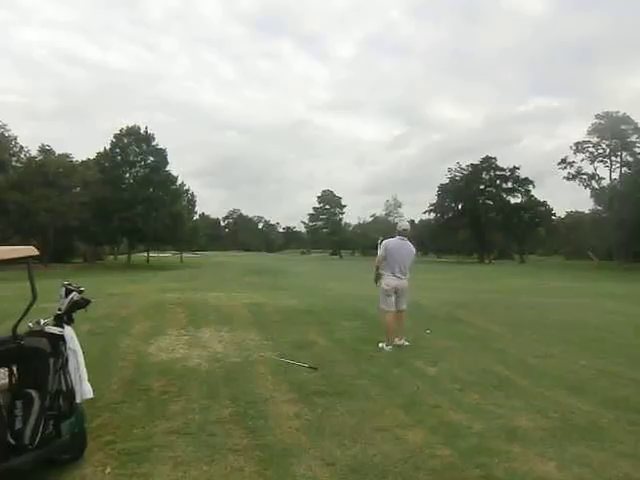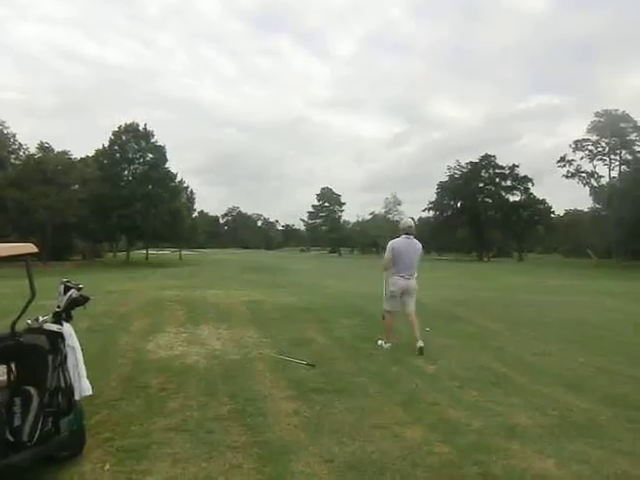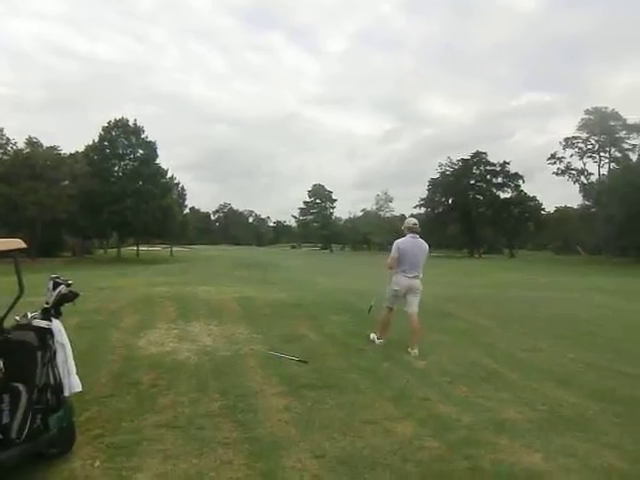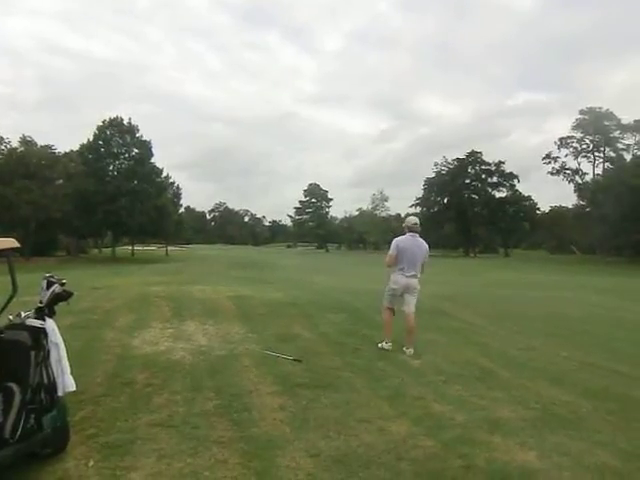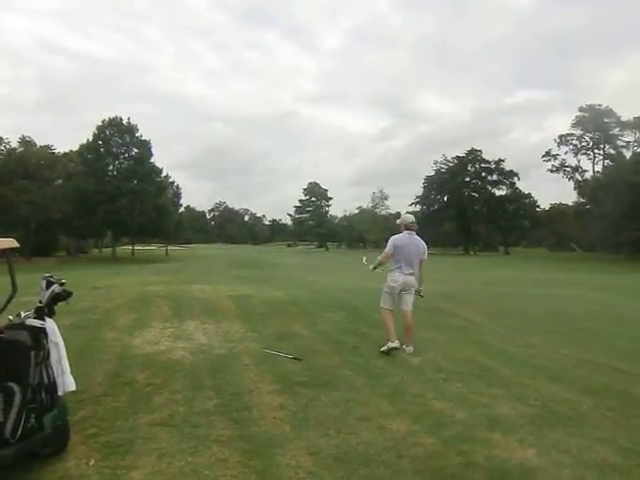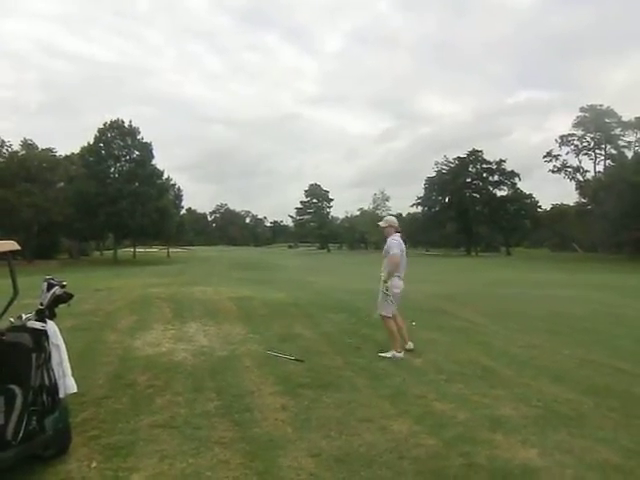
dt=0.4s
person 1, frame 1
left shoulder: (387, 243)
right shoulder: (412, 248)
left elbow: (378, 263)
left wrist: (377, 274)
left hip: (388, 280)
right hip: (403, 282)
left knee: (388, 312)
right knee: (401, 311)
left ankle: (388, 343)
right ankle: (398, 338)
person 1, frame 2
left shoulder: (393, 244)
right shoulder: (418, 246)
left elbow: (386, 266)
left wrist: (387, 267)
left hip: (395, 281)
right hip: (411, 282)
left knee: (389, 312)
right knee: (412, 313)
left ankle: (387, 341)
right ankle: (419, 341)
person 1, frame 3
left shoulder: (399, 243)
right shoulder: (425, 246)
left elbow: (390, 265)
left wrist: (396, 262)
left hip: (399, 280)
right hip: (416, 282)
left knee: (389, 308)
right knee: (413, 314)
left ankle: (379, 337)
right ankle: (413, 348)
person 1, frame 4
left shoulder: (398, 241)
right shoulder: (424, 245)
left elbow: (388, 263)
right elbow: (421, 268)
left wrist: (391, 258)
left hip: (397, 279)
right hip: (413, 281)
left knee: (387, 308)
right knee: (410, 313)
left ankle: (387, 341)
right ankle: (409, 347)
person 1, frame 5
left shoulder: (395, 239)
right shoulder: (421, 243)
left elbow: (383, 259)
right elbow: (421, 268)
left wrist: (374, 266)
right wrist: (420, 286)
left hip: (395, 277)
right hip: (411, 279)
left knee: (386, 309)
right knee: (407, 312)
left ankle: (393, 341)
right ankle: (409, 345)
person 1, frame 6
left shoulder: (393, 241)
right shoulder: (396, 242)
left elbow: (395, 262)
left wrist: (385, 281)
left hip: (391, 283)
right hip: (391, 282)
left knee: (386, 316)
right knee: (393, 314)
left ankle: (397, 350)
right ankle: (407, 342)
